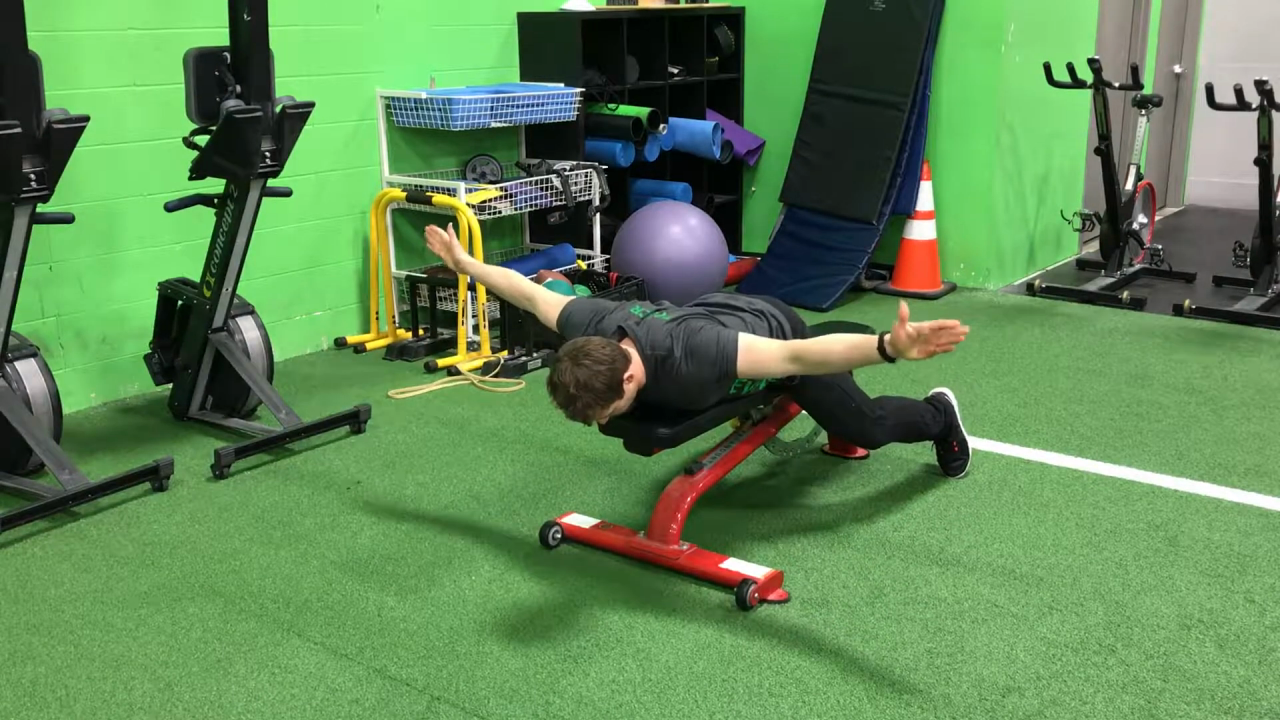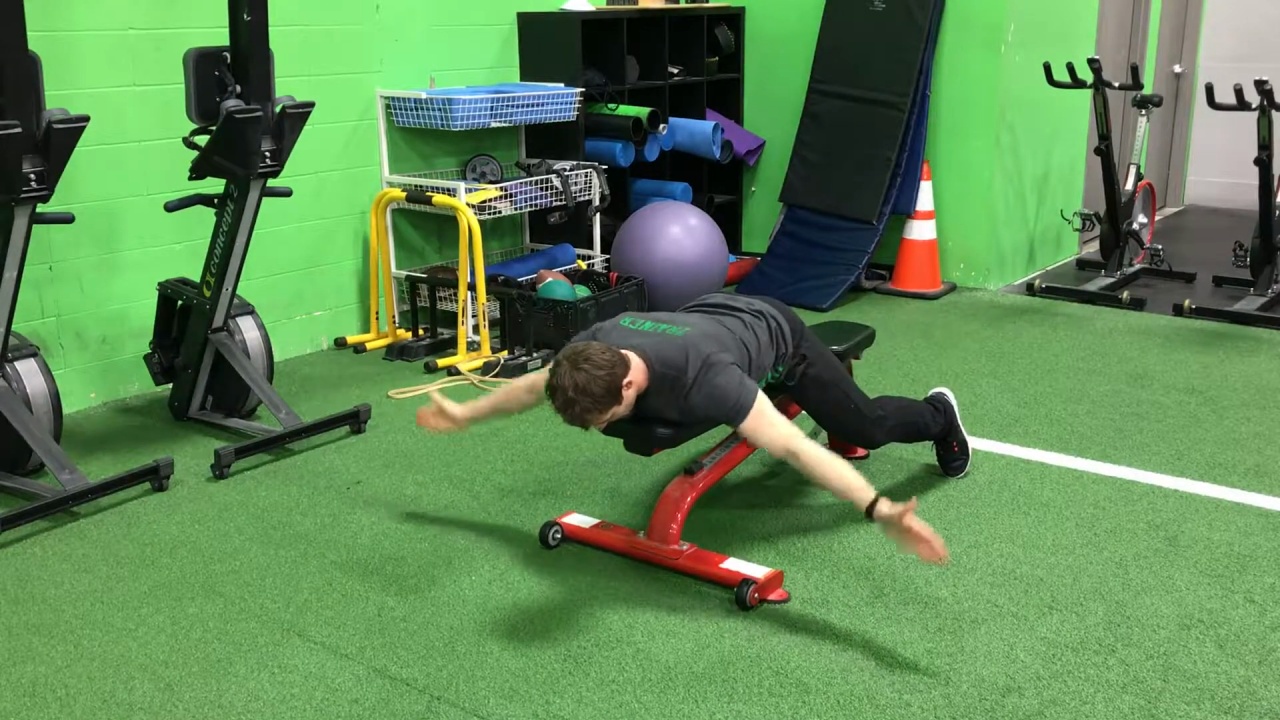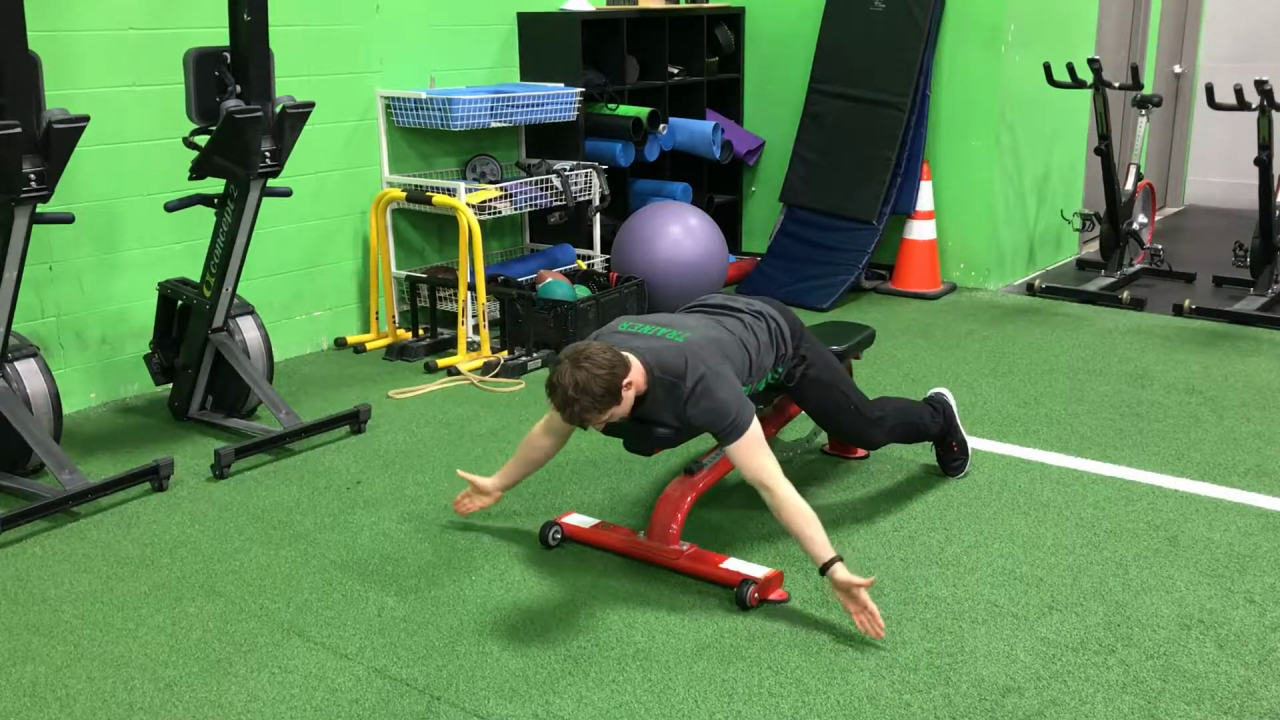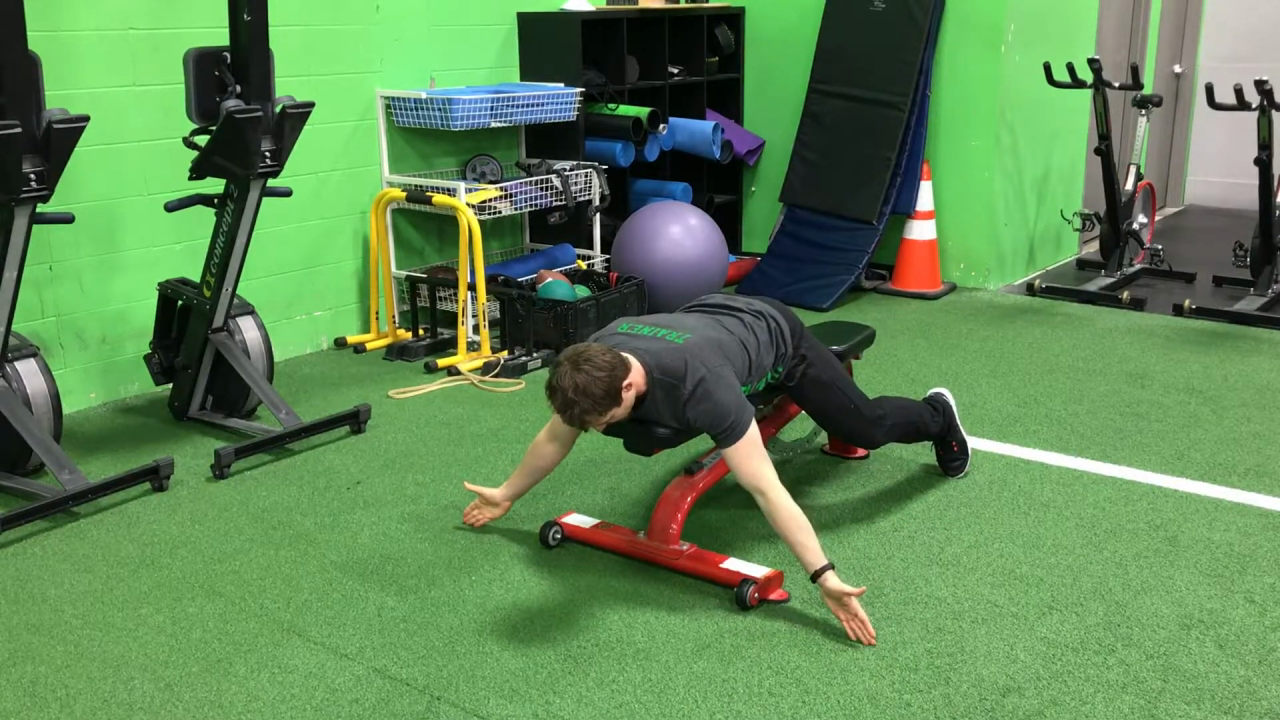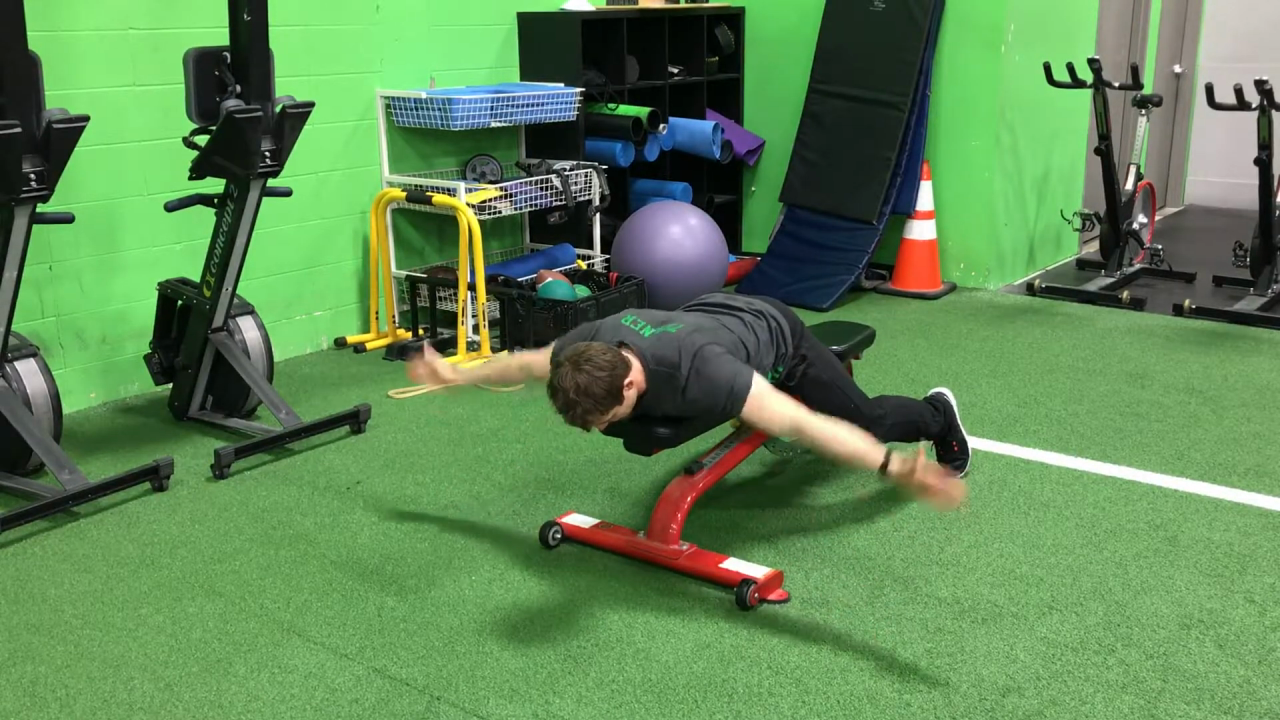
dt=0.4s
person 1, frame 1
left shoulder: (684, 357)
right shoulder: (592, 329)
left elbow: (799, 357)
right elbow: (532, 294)
left wrist: (889, 347)
right wrist: (466, 262)
left hip: (776, 332)
right hip: (721, 315)
left knee: (864, 427)
left ankle: (938, 416)
person 1, frame 2
left shoulder: (697, 376)
right shoulder: (594, 349)
left elbow: (795, 447)
right elbow: (530, 388)
left wrist: (879, 510)
right wrist: (465, 413)
left hip: (774, 335)
right hip: (717, 312)
left knee: (864, 425)
left ankle: (937, 414)
person 1, frame 3
left shoulder: (698, 385)
right shoulder: (593, 362)
left elbow: (771, 484)
right elbow: (550, 429)
left wrist: (833, 569)
right wrist: (497, 484)
left hip: (774, 335)
right hip: (718, 315)
left knee: (865, 426)
left ankle: (937, 415)
person 1, frame 4
left shoulder: (698, 385)
right shoulder: (591, 364)
left elbow: (766, 490)
right elbow: (554, 437)
left wrist: (825, 577)
right wrist: (505, 495)
left hip: (775, 335)
right hip: (716, 315)
left knee: (866, 425)
left ankle: (937, 415)
person 1, frame 5
left shoulder: (696, 371)
right shoulder: (592, 346)
left elbow: (798, 423)
right elbow: (523, 363)
left wrist: (890, 467)
right wrist: (454, 374)
left hip: (774, 338)
right hip: (715, 312)
left knee: (870, 418)
left ankle: (937, 417)
